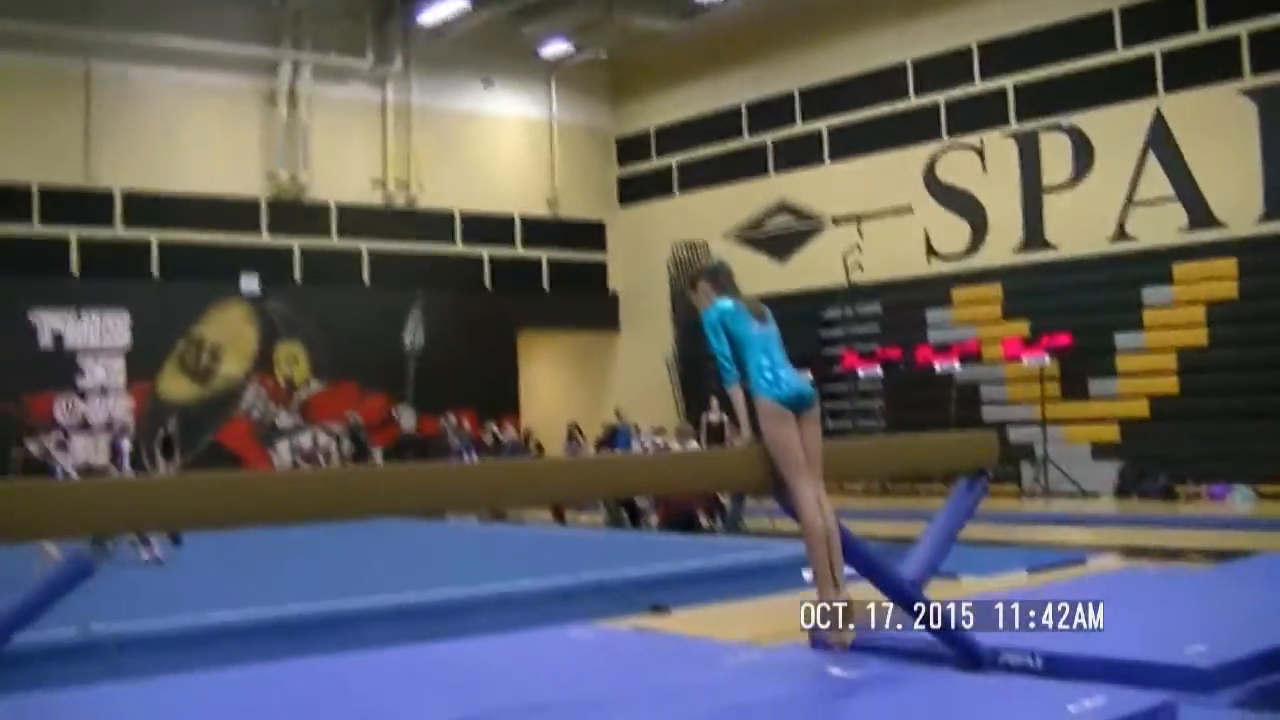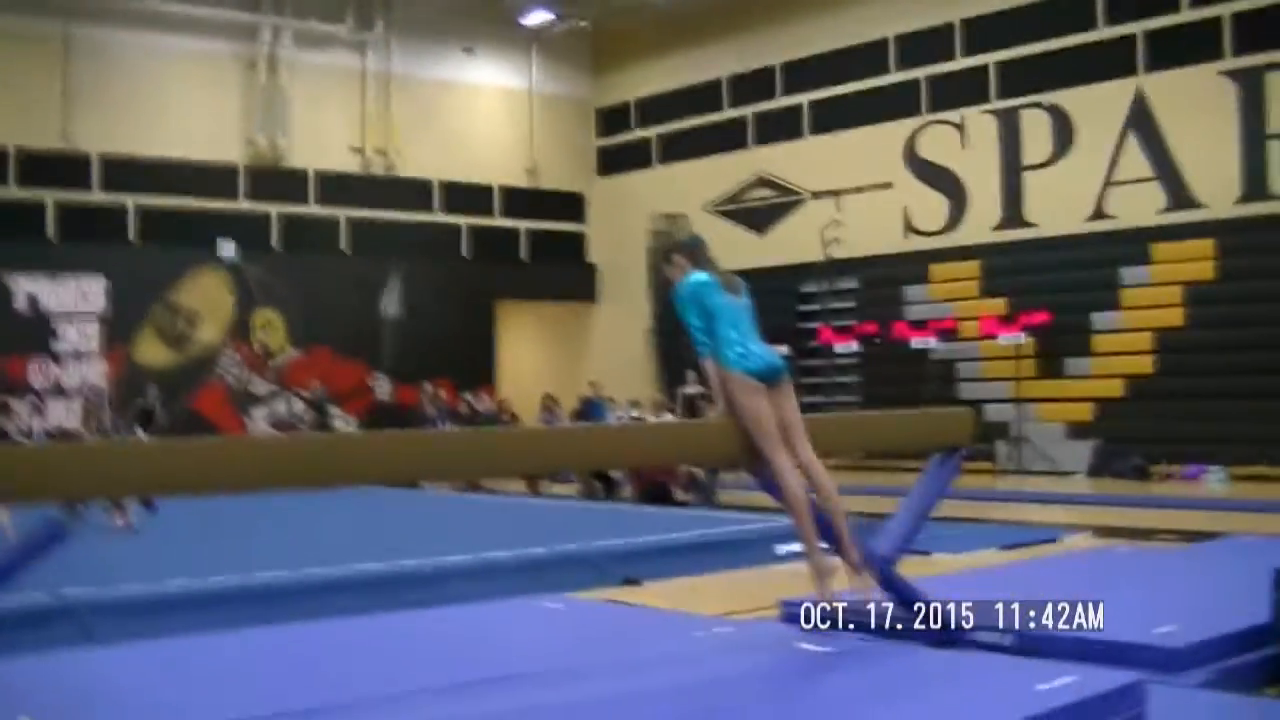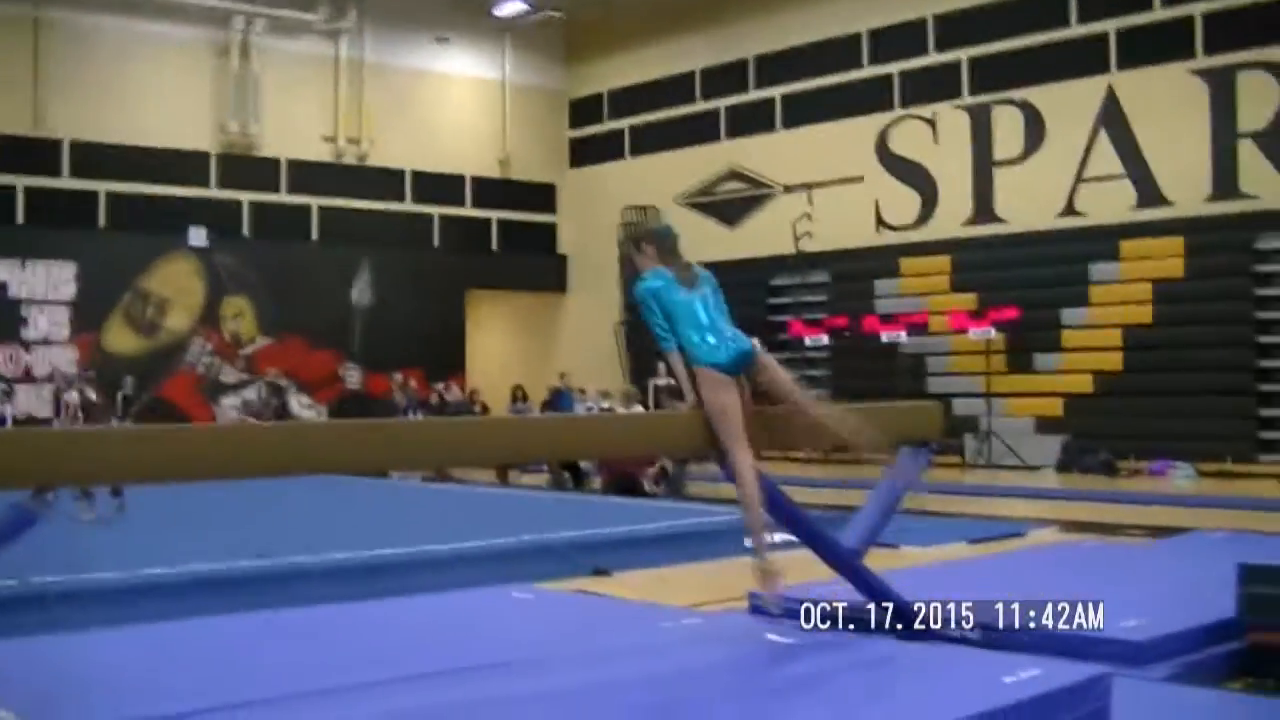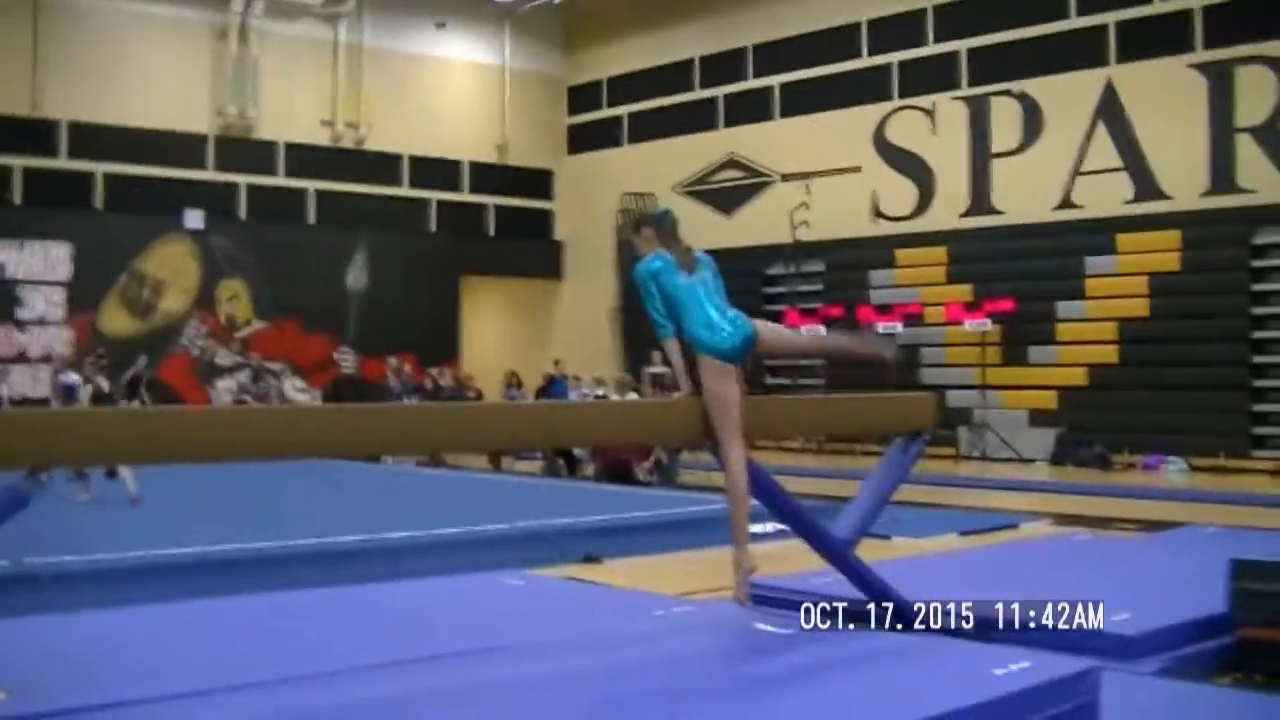
dt=0.2s
person 1, frame 1
left shoulder: (714, 314)
right shoulder: (758, 309)
left elbow: (730, 372)
left wrist: (745, 428)
right wrist: (753, 424)
left hip: (773, 397)
right hip: (803, 390)
left knee: (804, 491)
right knee: (817, 491)
left ankle: (826, 597)
right ankle: (838, 593)
person 1, frame 2
left shoulder: (686, 287)
right shoulder: (734, 282)
left elbow: (703, 344)
left wrist: (721, 402)
right wrist: (731, 396)
left hip: (742, 369)
right hip: (773, 363)
left knee: (780, 460)
right knee: (805, 454)
left ankle: (816, 558)
right ankle: (848, 550)
person 1, frame 3
left shoulder: (646, 285)
right shoulder: (702, 275)
left elbow: (667, 341)
left wrist: (689, 395)
right wrist: (733, 387)
left hip: (711, 362)
right hip: (743, 347)
left knee: (740, 457)
right knee: (803, 400)
left ankle: (762, 557)
person 1, frame 4
left shoulder: (646, 269)
right shoulder: (702, 259)
left elbow: (664, 328)
left wrist: (683, 383)
right wrist: (735, 376)
left hip: (714, 348)
right hip: (745, 330)
left knee: (732, 452)
right knee: (813, 341)
left ankle: (741, 554)
right ankle: (869, 346)
